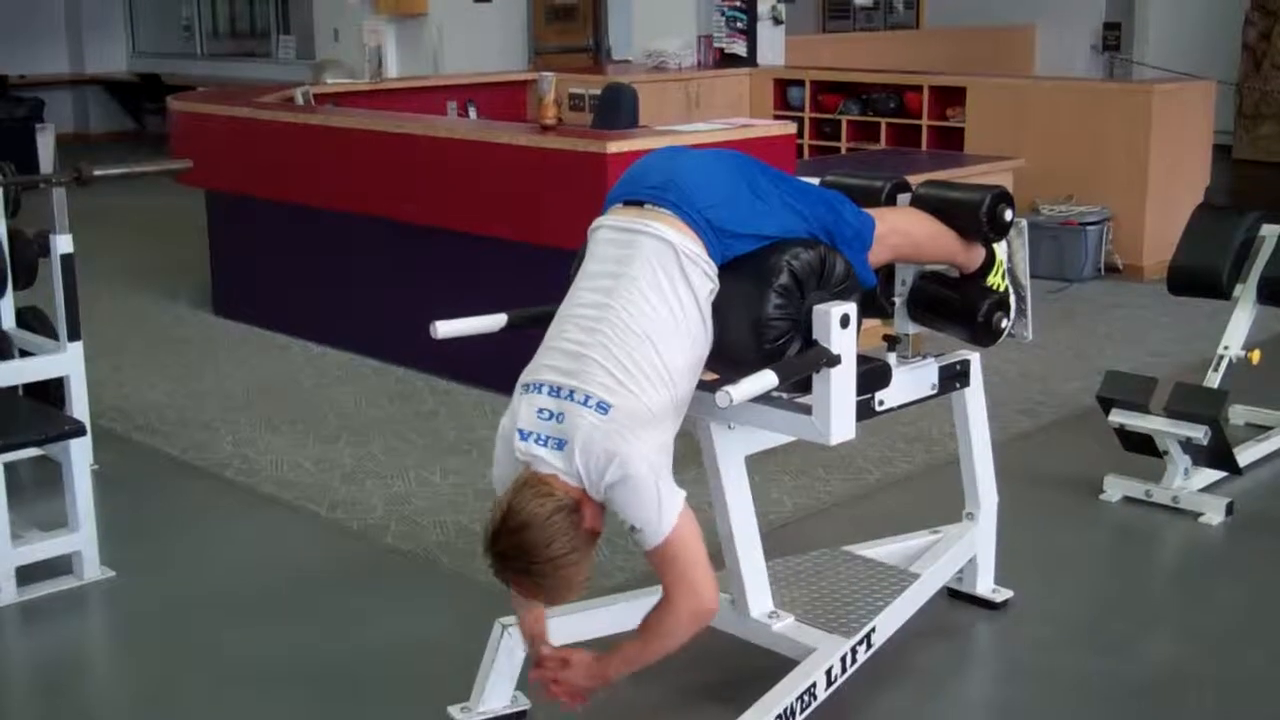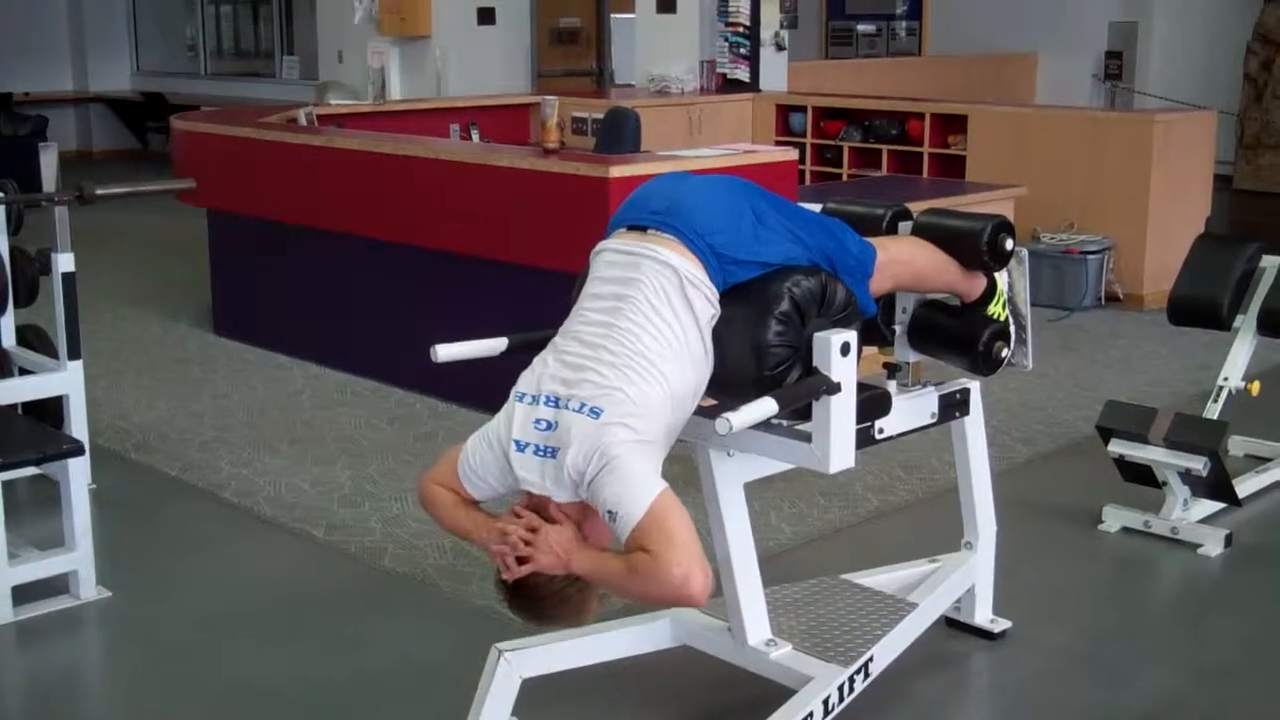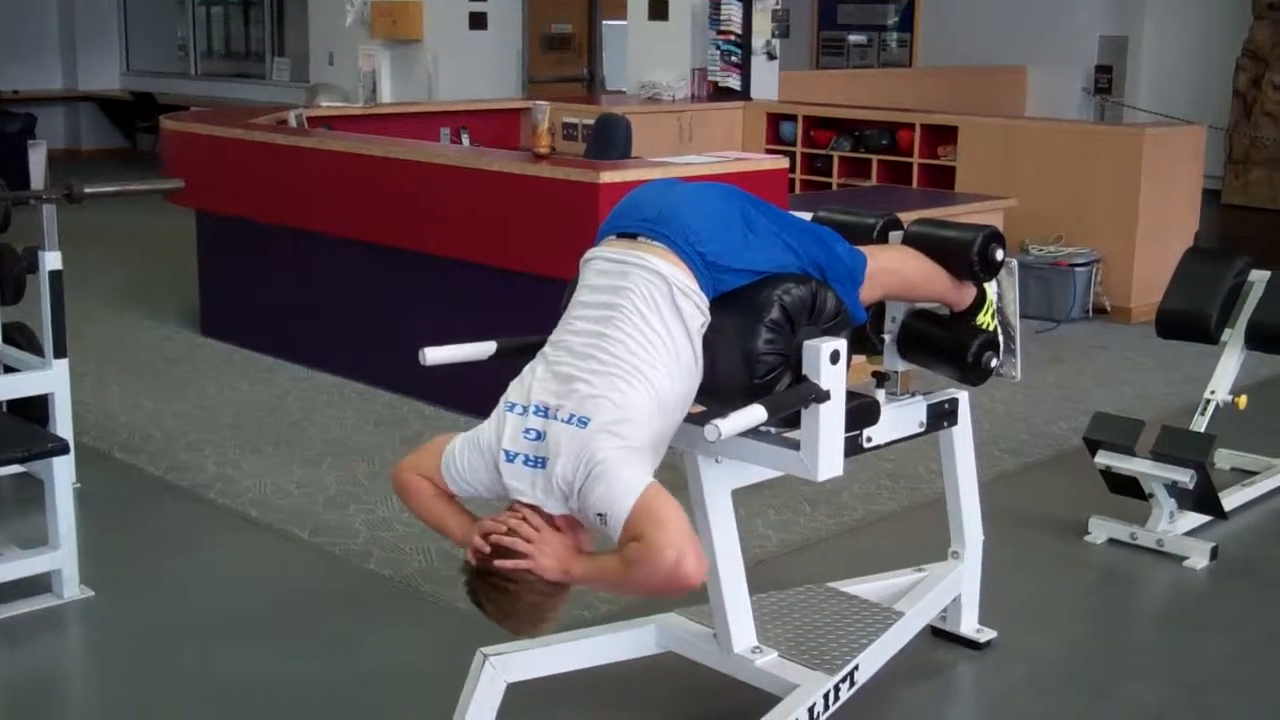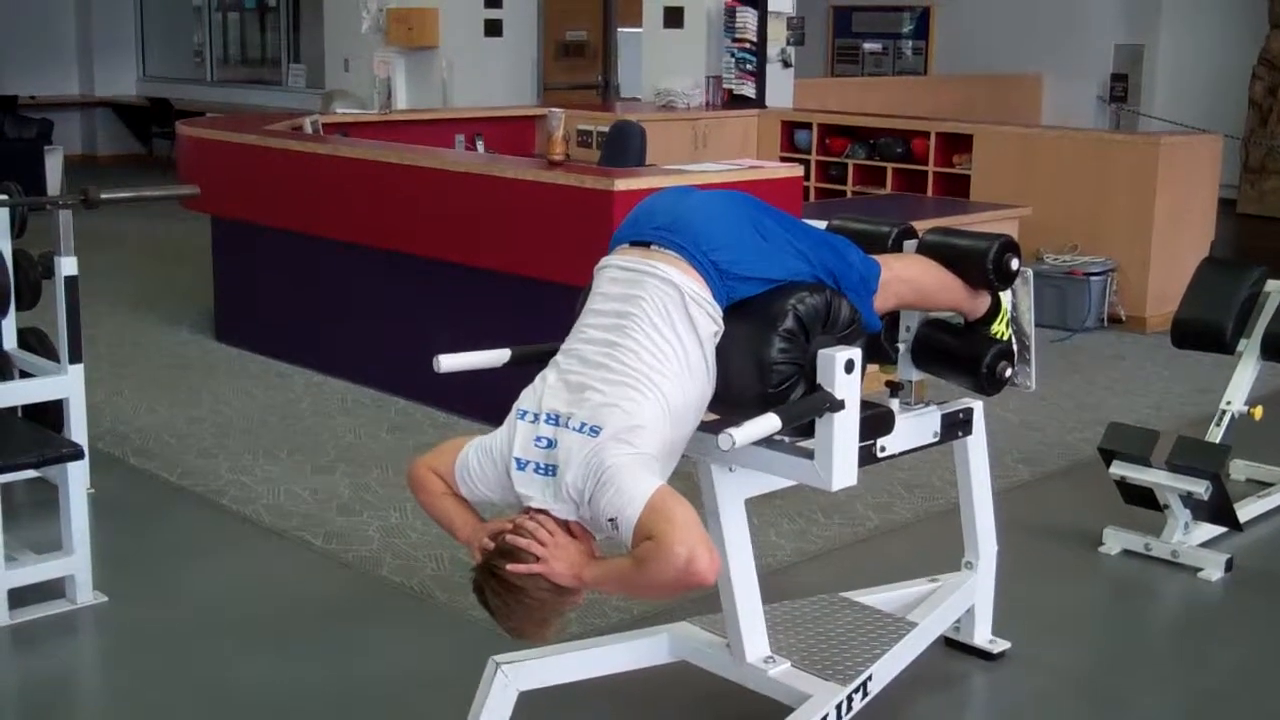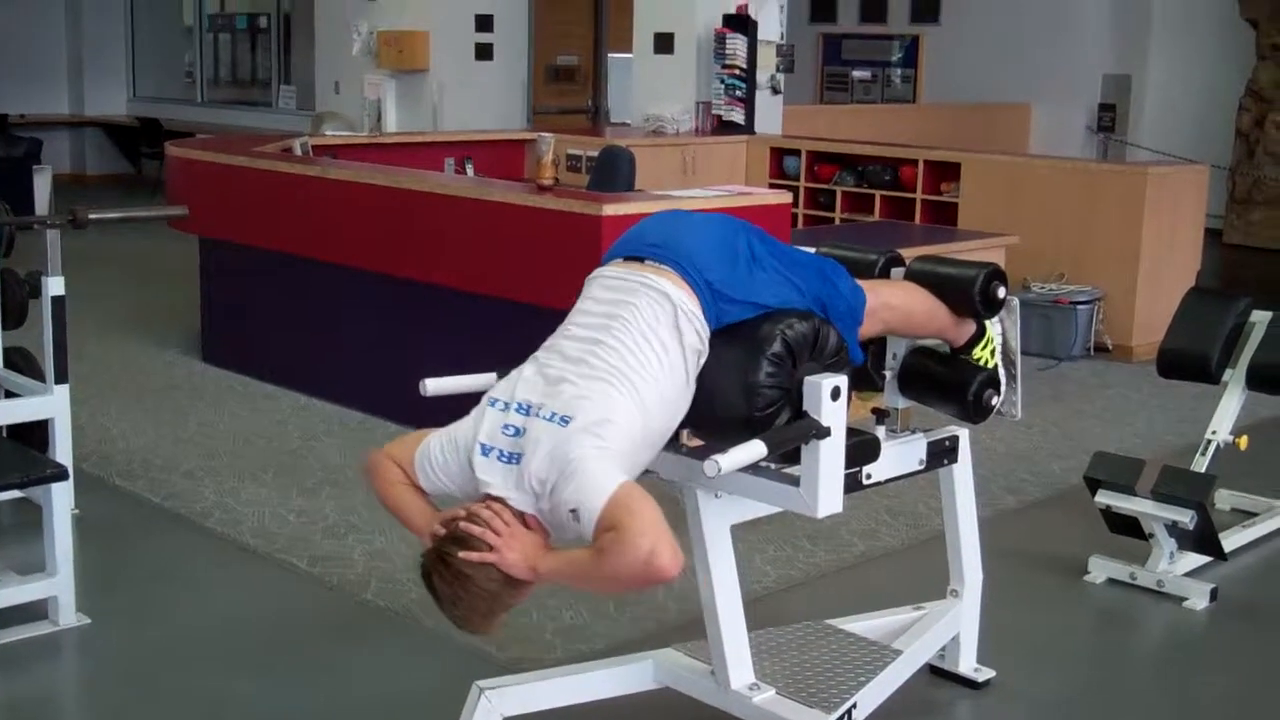
dt=0.5s
person 1, frame 1
left shoulder: (620, 458)
right shoulder: (520, 429)
left elbow: (697, 602)
right elbow: (510, 542)
left wrist: (601, 670)
right wrist: (537, 644)
left hip: (702, 207)
left knee: (870, 244)
left ankle: (979, 262)
person 1, frame 2
left shoulder: (607, 459)
right shoulder: (511, 440)
left elbow: (688, 581)
right elbow: (435, 488)
left wrist: (575, 558)
right wrist: (494, 538)
left hip: (707, 229)
right hip: (642, 218)
left knee: (872, 271)
left ankle: (980, 290)
person 1, frame 3
left shoulder: (595, 468)
right shoulder: (499, 445)
left elbow: (680, 565)
right elbow: (409, 472)
left wrist: (575, 566)
right wrist: (468, 533)
left hip: (695, 238)
right hip: (632, 227)
left knee: (860, 280)
left ankle: (969, 299)
person 1, frame 4
left shoulder: (605, 474)
right shoulder: (510, 455)
left elbow: (692, 563)
right elbow: (424, 472)
left wrist: (588, 572)
right wrist: (477, 537)
left hip: (711, 246)
right hip: (647, 231)
left knee: (874, 288)
left ankle: (984, 307)
person 1, frame 5
left shoulder: (569, 469)
right shoulder: (474, 447)
left elbow: (657, 558)
right elbow: (384, 463)
left wrist: (543, 562)
right wrist: (431, 530)
left hip: (702, 275)
right hip: (639, 254)
left knee: (859, 314)
left ankle: (968, 333)
